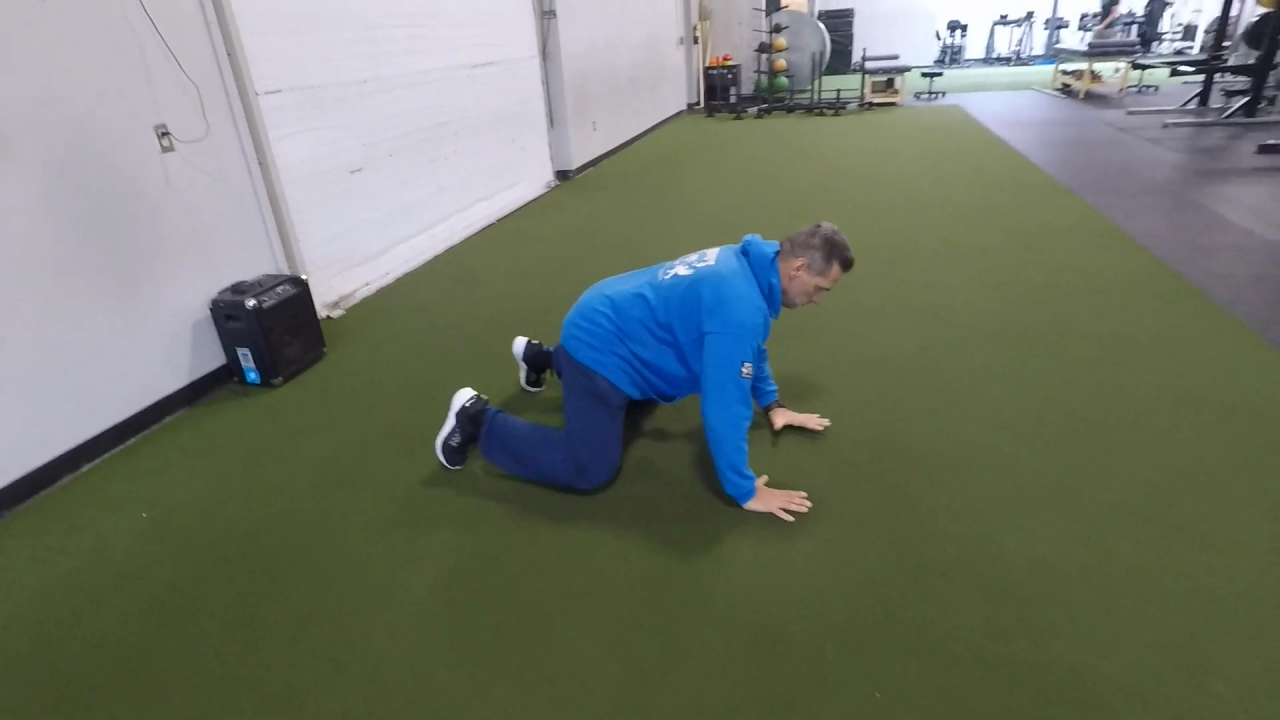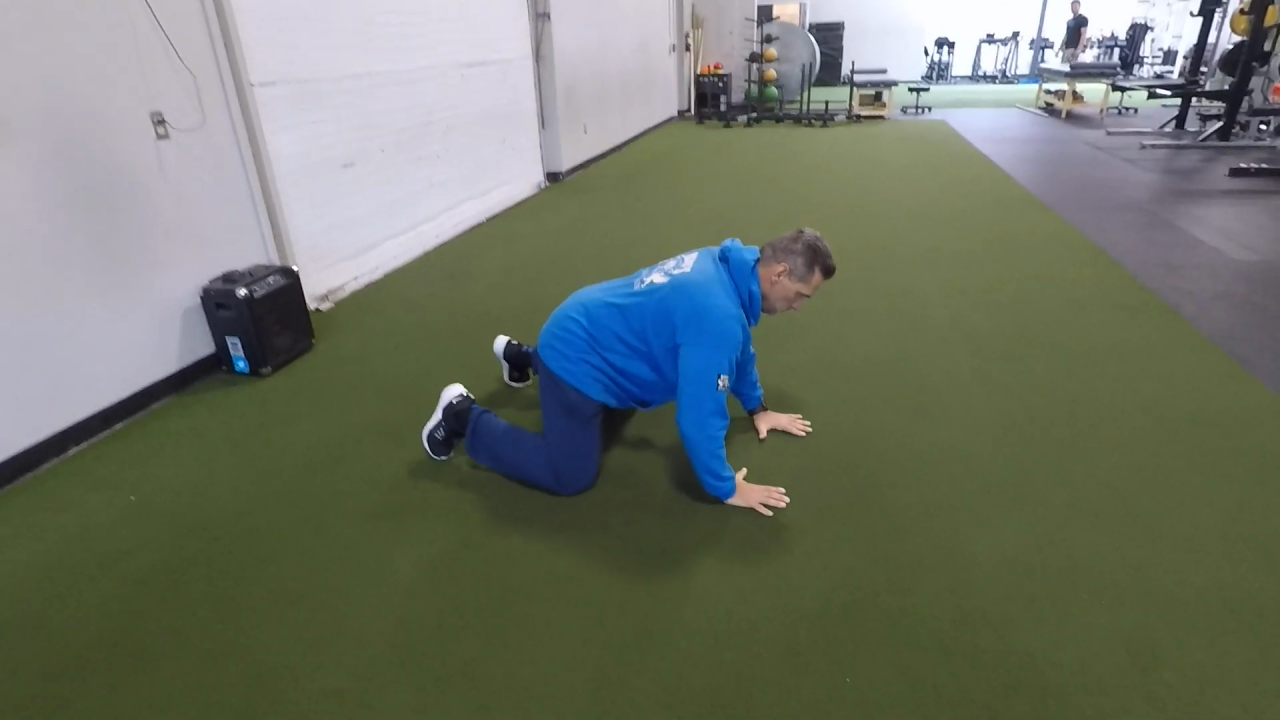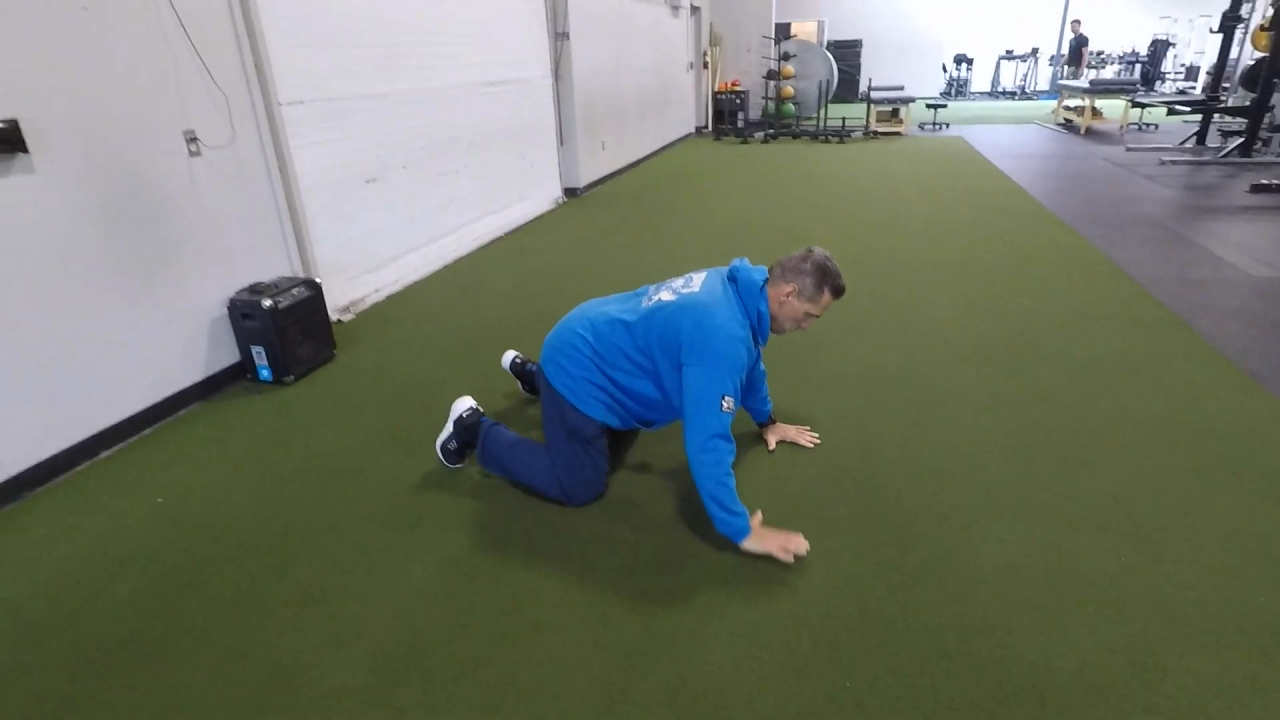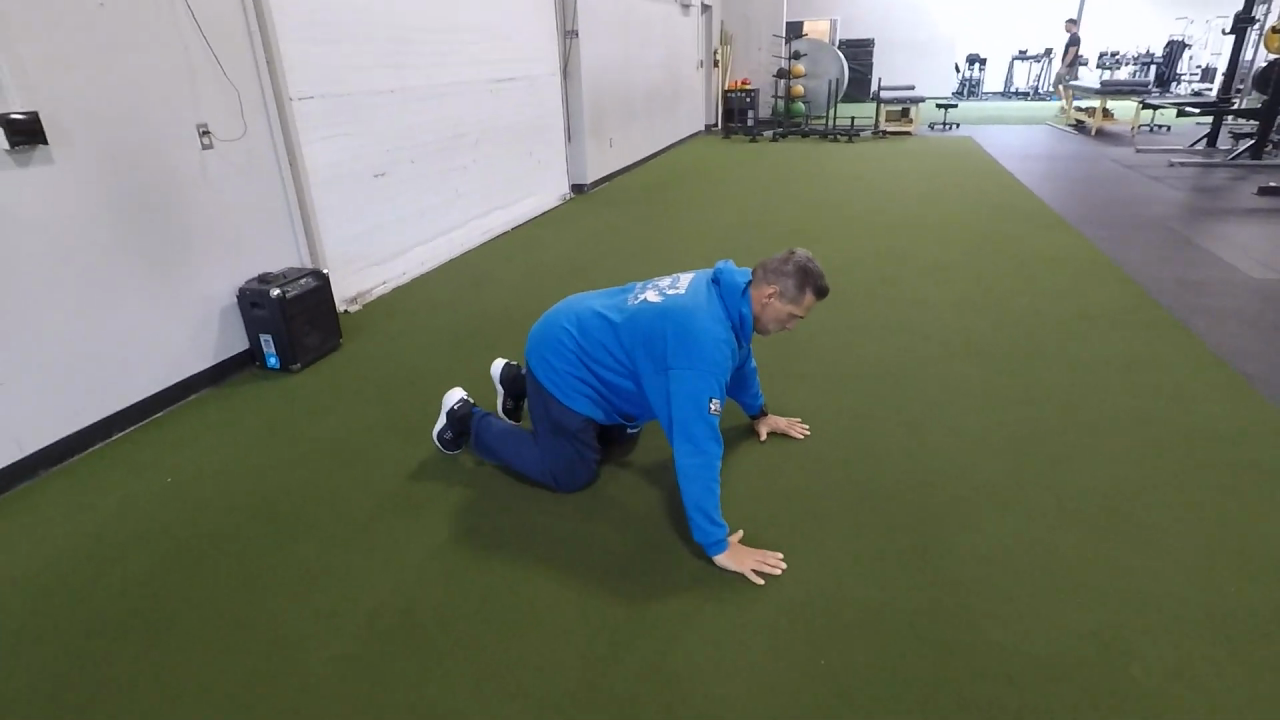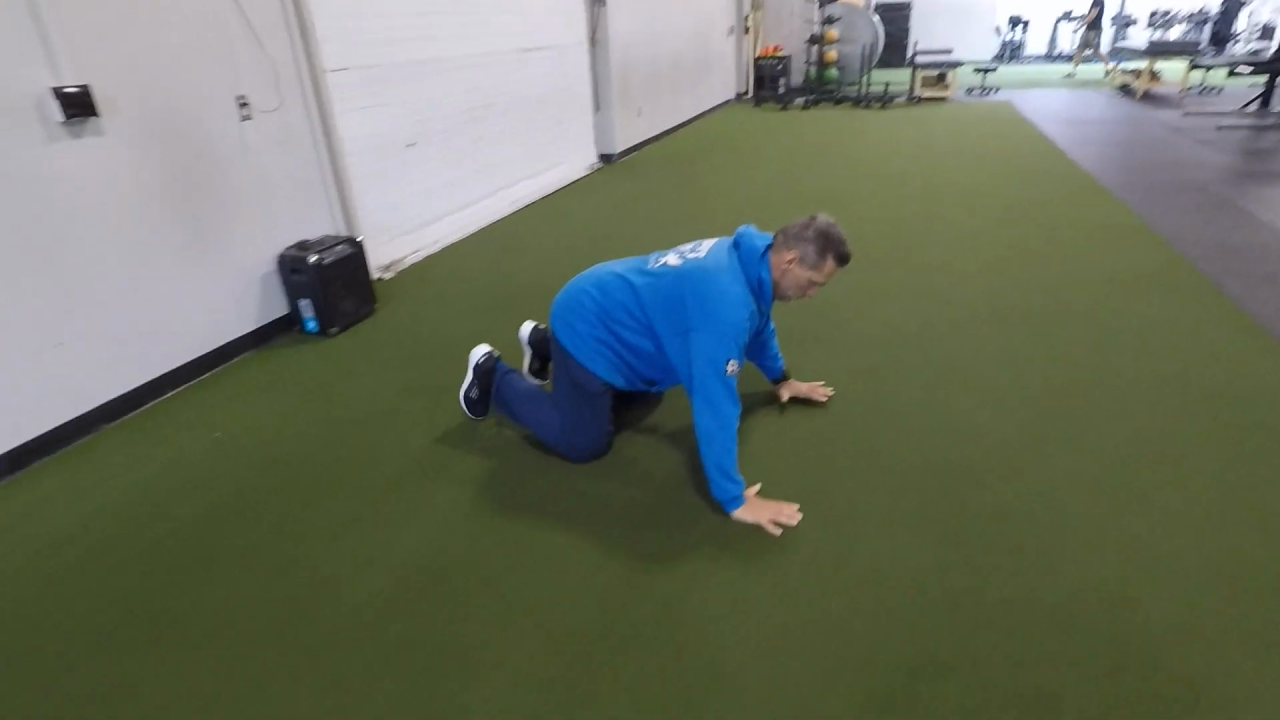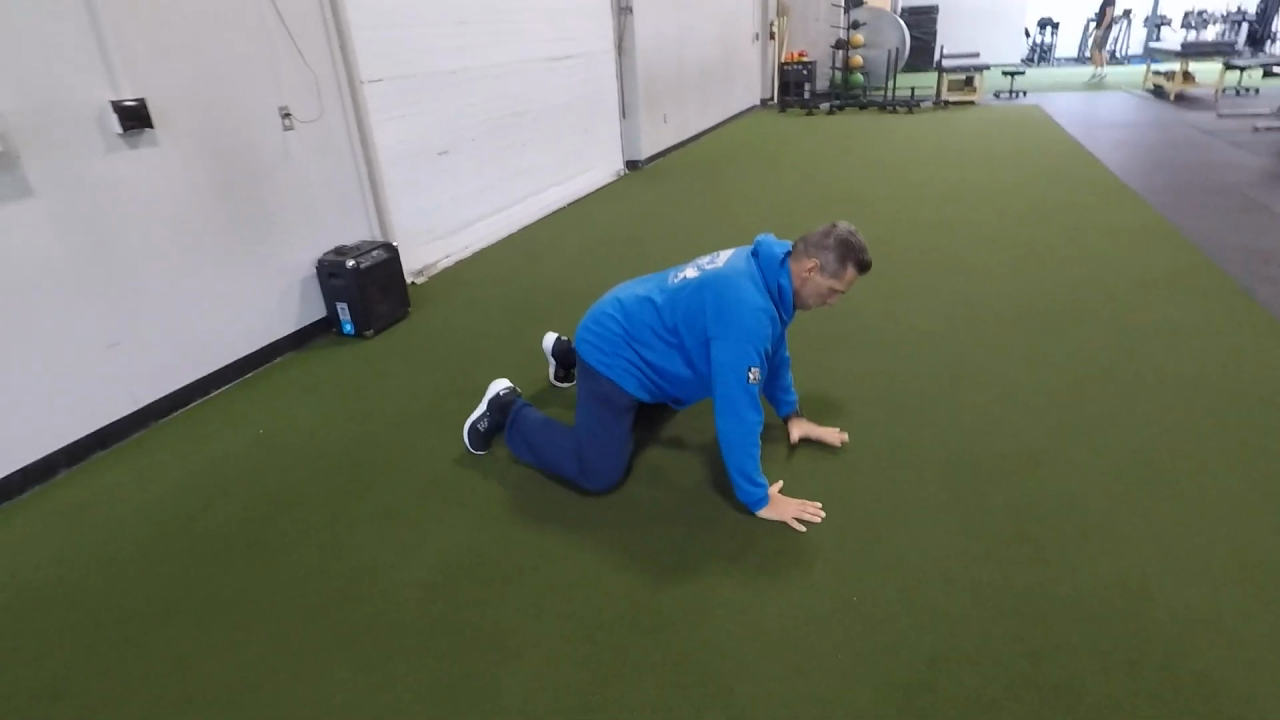
dt=0.3s
person 1, frame 1
left shoulder: (748, 263)
right shoulder: (741, 308)
left elbow: (751, 348)
right elbow: (726, 408)
left wrist: (772, 404)
right wrist: (745, 491)
left hip: (606, 322)
right hip: (601, 346)
left knee: (640, 402)
right knee: (589, 471)
left ankle: (542, 357)
right ankle: (478, 420)
person 1, frame 2
left shoulder: (730, 267)
right shoulder: (717, 315)
left elbow: (738, 350)
right elbow: (700, 417)
left wrist: (756, 408)
right wrist: (726, 488)
left hip: (585, 329)
right hip: (577, 356)
left knee: (622, 404)
right knee: (571, 476)
left ankle: (523, 356)
right ankle: (463, 417)
person 1, frame 3
left shoulder: (740, 288)
right shoulder: (721, 335)
left elbow: (748, 361)
right elbow: (708, 445)
left wrist: (767, 420)
right wrist: (741, 531)
left hip: (590, 342)
right hip: (578, 370)
left knee: (622, 433)
right knee: (581, 487)
left ankle: (532, 372)
right ankle: (475, 429)
person 1, frame 4
left shoulder: (727, 290)
right shoulder: (706, 337)
left elbow: (738, 357)
right elbow: (697, 448)
left wrist: (759, 412)
right wrist: (717, 544)
left hip: (577, 333)
right hip: (563, 361)
left knee: (620, 438)
right knee: (573, 474)
left ankle: (519, 382)
right ankle: (468, 418)
person 1, frame 5
left shoulder: (748, 258)
right shoulder: (725, 301)
left elbow: (758, 325)
right elbow: (715, 408)
left wrist: (781, 379)
right wrist: (733, 499)
left hip: (605, 302)
right hip: (587, 329)
left knee: (640, 399)
right knee: (584, 441)
left ankle: (545, 343)
right ankle: (493, 374)
person 1, frame 6
left shoulder: (767, 267)
right shoulder: (747, 310)
left elbow: (772, 350)
right elbow: (738, 413)
left wrist: (791, 415)
right wrist: (758, 499)
left hip: (634, 328)
right hip: (613, 352)
left knee: (666, 399)
right knee: (598, 474)
left ankle: (568, 353)
right ankle: (507, 410)
